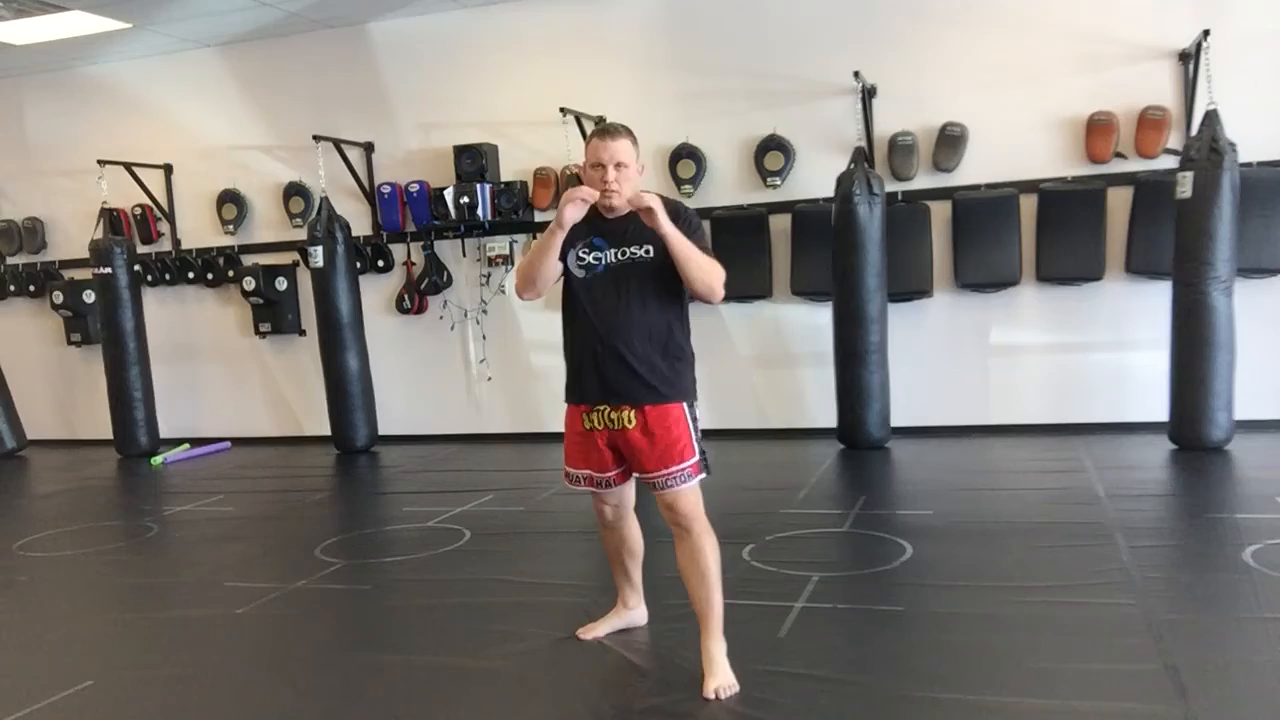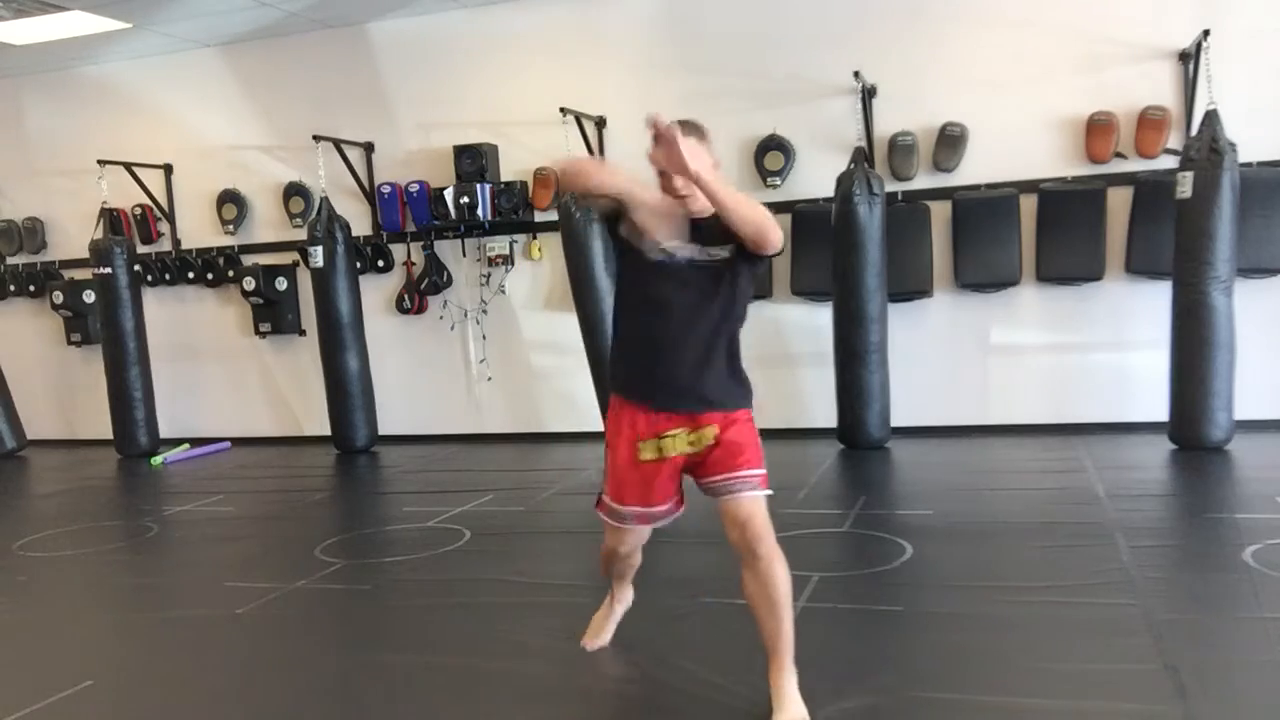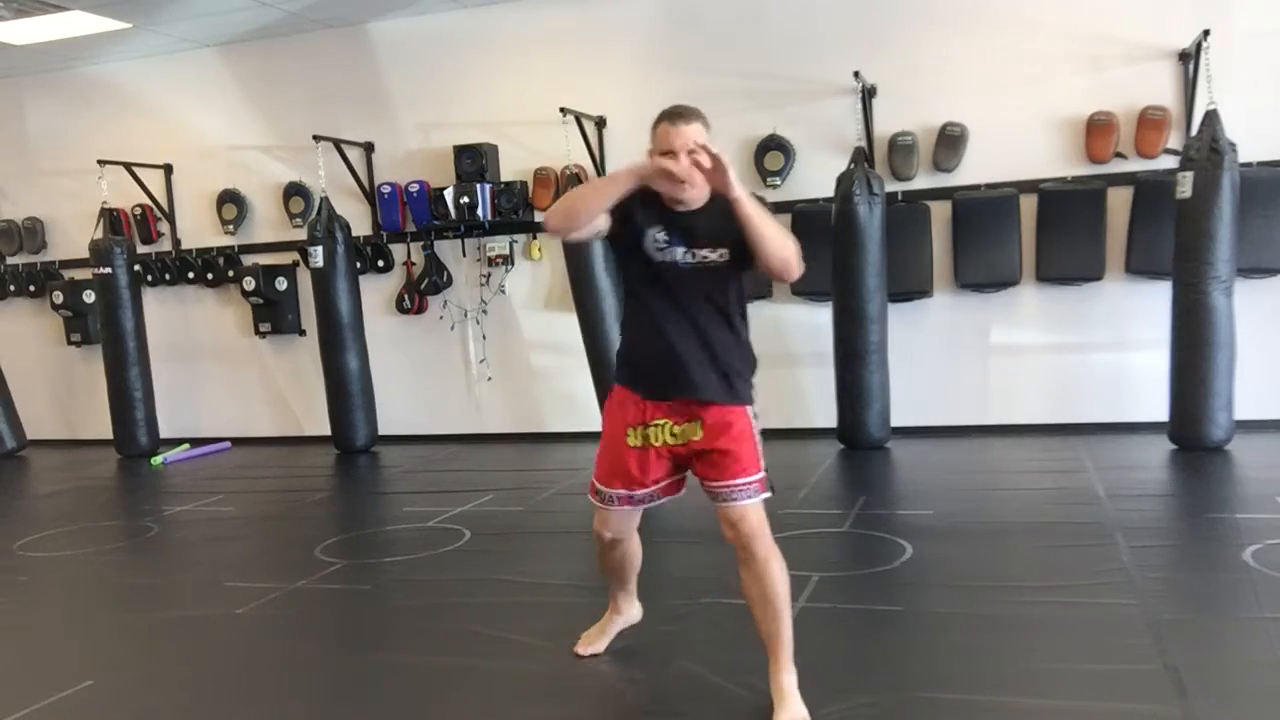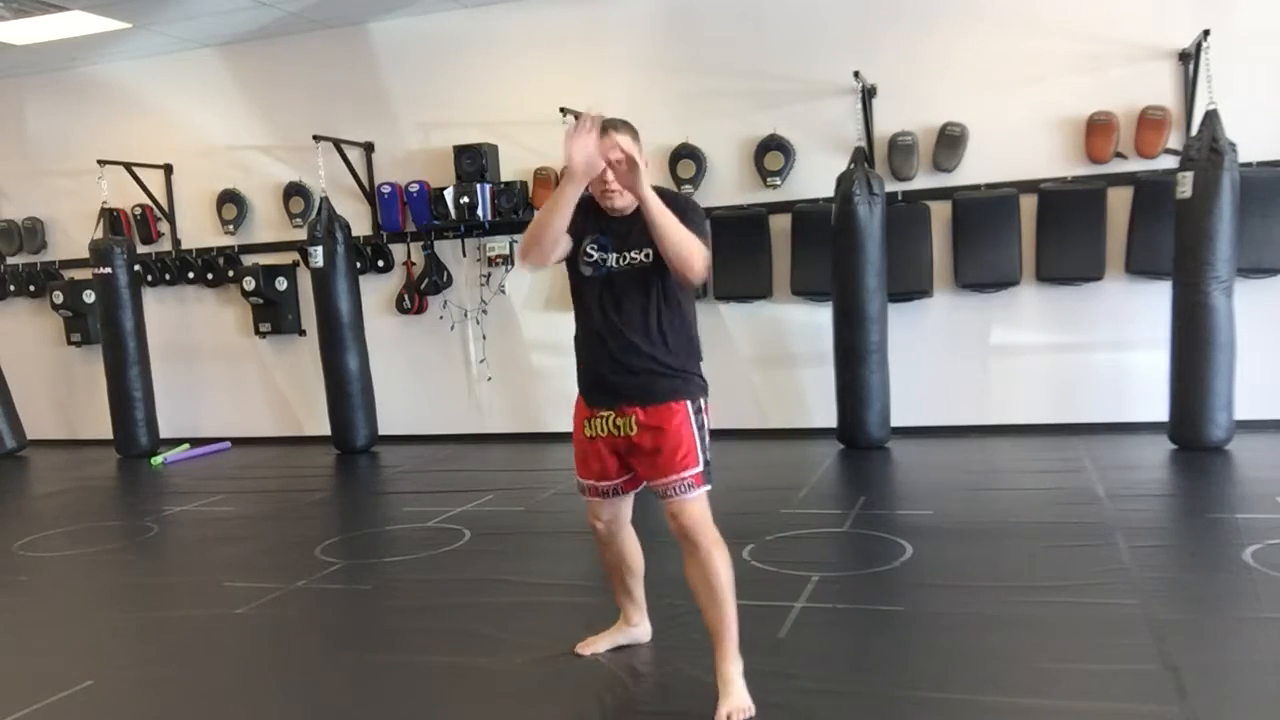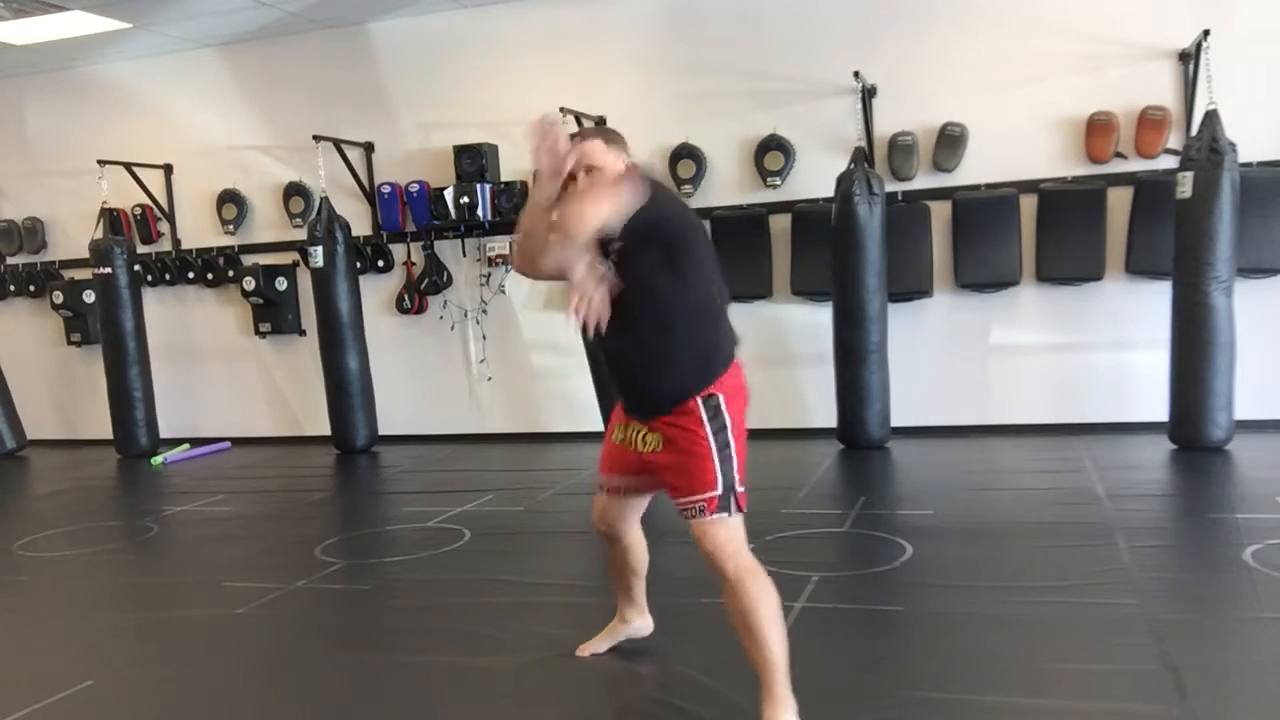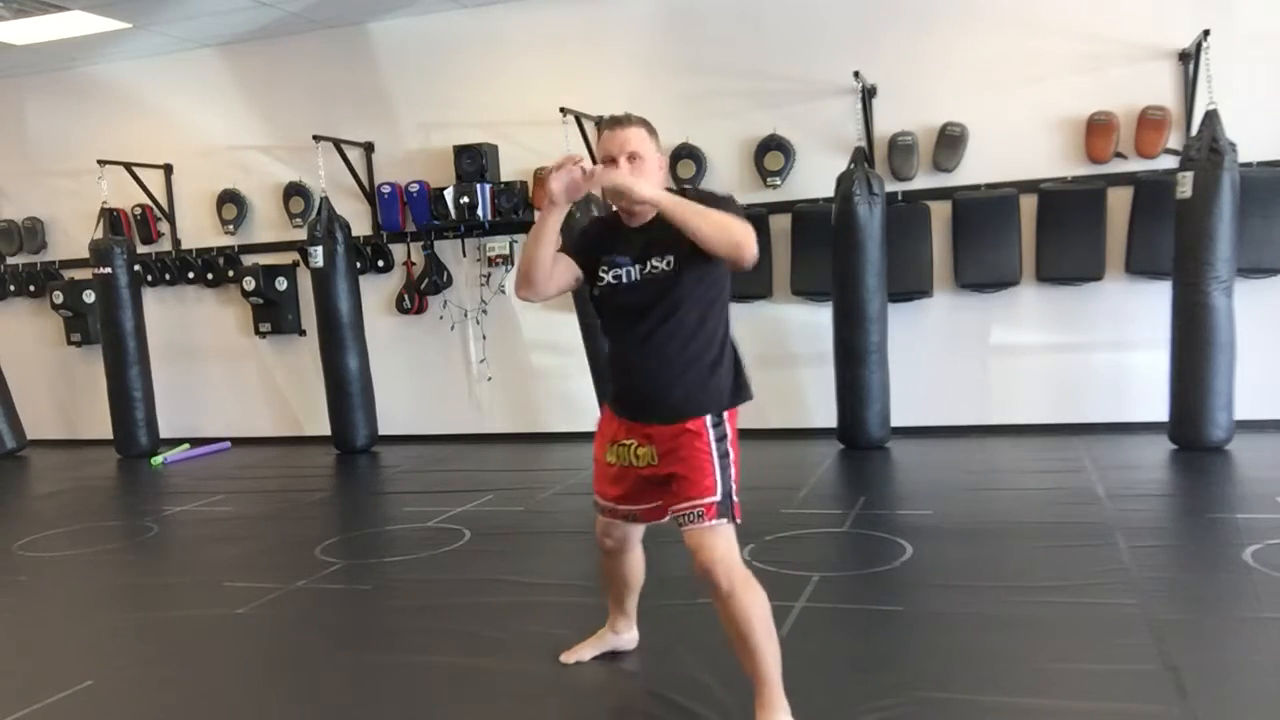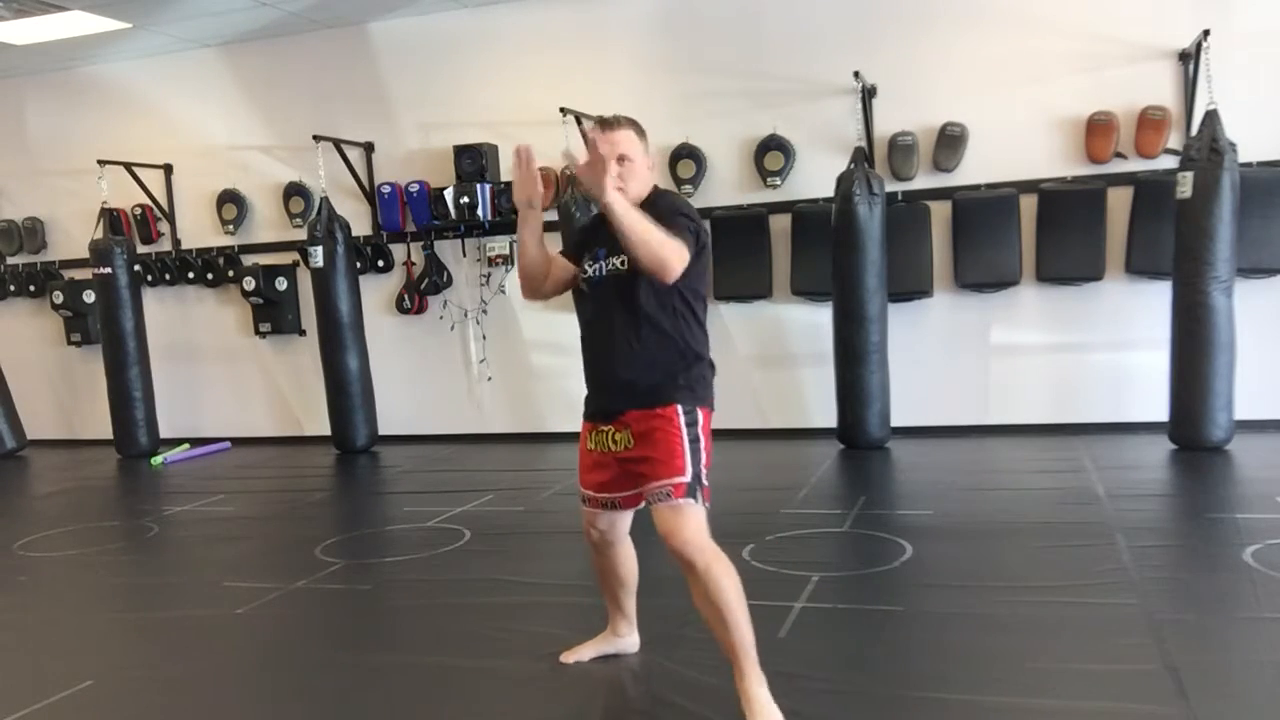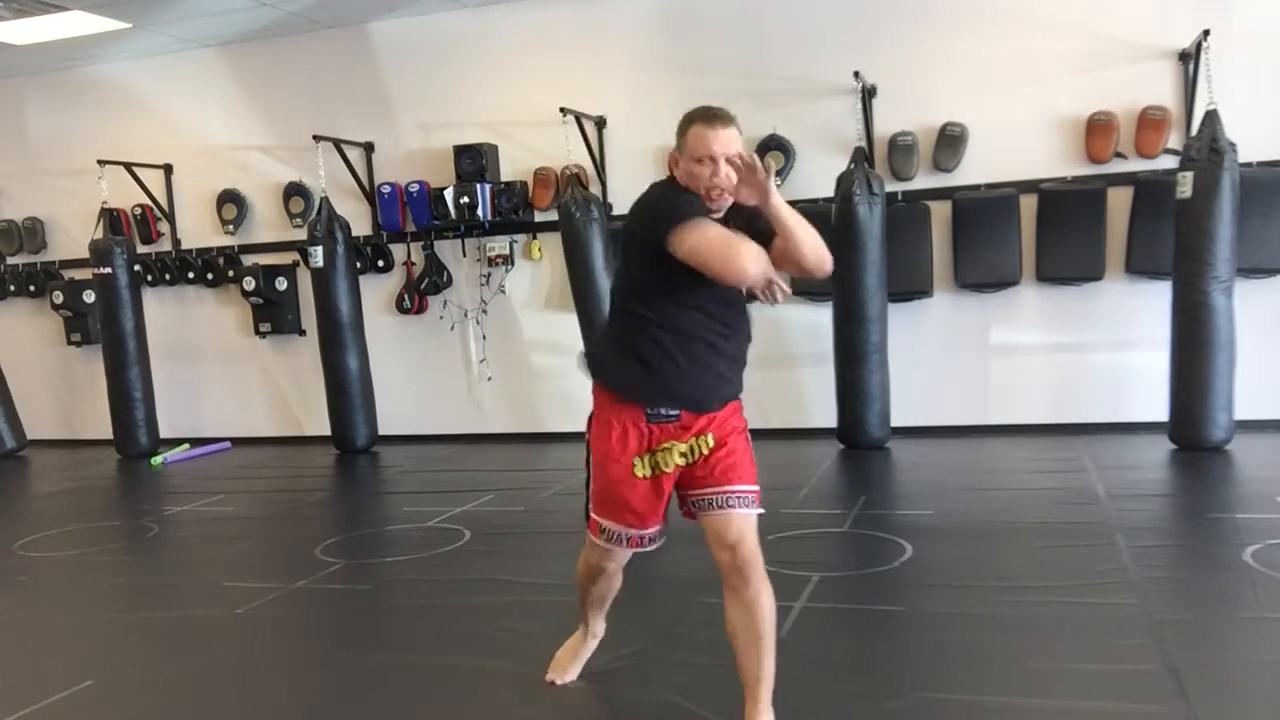
dt=0.5s
person 1, frame 1
left shoulder: (672, 216)
right shoulder: (574, 228)
left elbow: (712, 289)
right elbow: (527, 288)
left wrist: (657, 219)
right wrist: (560, 226)
left hip: (660, 394)
right hip: (591, 397)
left knee: (684, 512)
right knee: (611, 506)
left ankle: (714, 646)
right ankle: (630, 604)
person 1, frame 2
left shoulder: (733, 223)
right shoulder: (644, 214)
left elbow: (771, 238)
right elbow: (576, 174)
left wrist: (698, 173)
right wrist: (636, 193)
left hip: (721, 409)
right hip: (643, 409)
left knee: (753, 533)
right knee: (622, 537)
right ankle: (618, 596)
person 1, frame 3
left shoulder: (735, 210)
right shoulder: (635, 207)
left elbow: (788, 268)
right elbow: (560, 224)
left wrist: (734, 190)
right wrist: (628, 177)
left hip: (719, 400)
right hip: (640, 397)
left knee: (748, 532)
right knee: (610, 525)
right ankle: (623, 606)
person 1, frame 4
left shoulder: (673, 208)
right shoulder: (578, 217)
left elbow: (694, 268)
right elbow: (533, 254)
left wrist: (645, 195)
right wrist: (571, 180)
left hip: (668, 396)
right hip: (599, 400)
left knee: (692, 522)
right knee: (605, 519)
left ankle: (730, 668)
right ankle: (633, 620)
person 1, frame 5
left shoulder: (653, 202)
right shoulder: (598, 236)
left elbow: (587, 213)
right elbow: (526, 257)
left wrist: (586, 264)
right wrist: (546, 174)
left hip: (700, 399)
right hip: (644, 404)
left knee: (723, 549)
right knee: (611, 518)
right ankle: (631, 616)
person 1, frame 6
left shoulder: (695, 208)
right shoulder: (598, 235)
left elbow: (745, 248)
right elbow: (531, 288)
left wrist: (654, 197)
right wrist: (554, 209)
left hip: (697, 419)
right hip: (627, 416)
left knee: (716, 561)
right knee: (613, 534)
right ankle: (620, 626)
person 1, frame 7
left shoulder: (668, 217)
right shoulder: (595, 230)
left elbow: (666, 264)
right elbow: (536, 284)
left wrist: (620, 197)
right wrist: (527, 210)
left hip: (671, 407)
right hip: (609, 410)
left knee: (686, 540)
right knee: (603, 527)
right ankle: (622, 630)
person 1, frame 8
left shoulder: (742, 216)
right shoulder: (662, 206)
left elbow: (818, 264)
right elbow: (740, 266)
left wrist: (768, 201)
right wrist: (764, 271)
left hip: (712, 413)
right hip: (634, 414)
left knee: (740, 555)
right knee: (607, 553)
right ankle: (587, 630)
